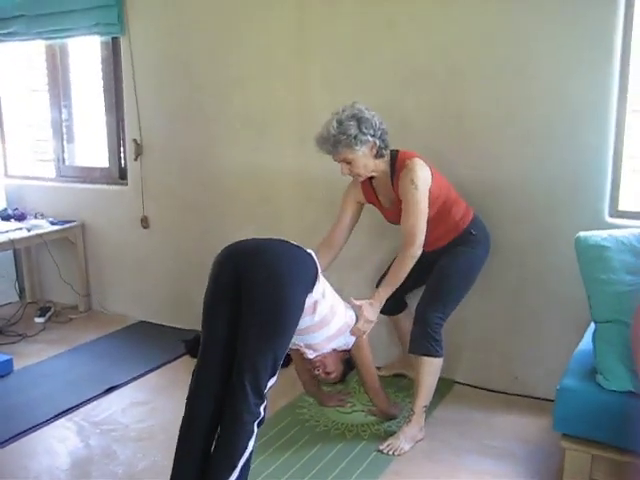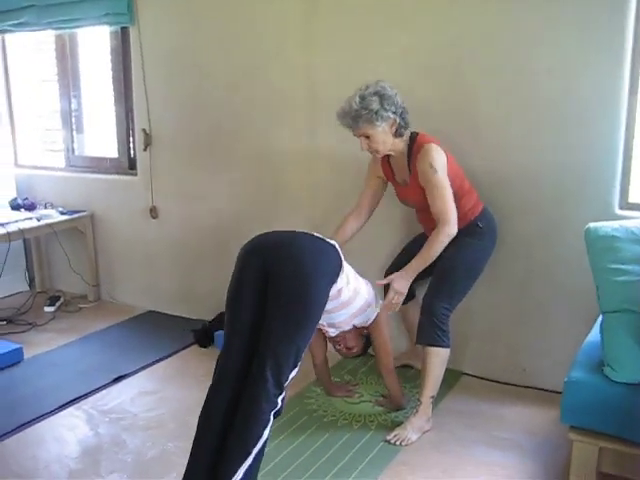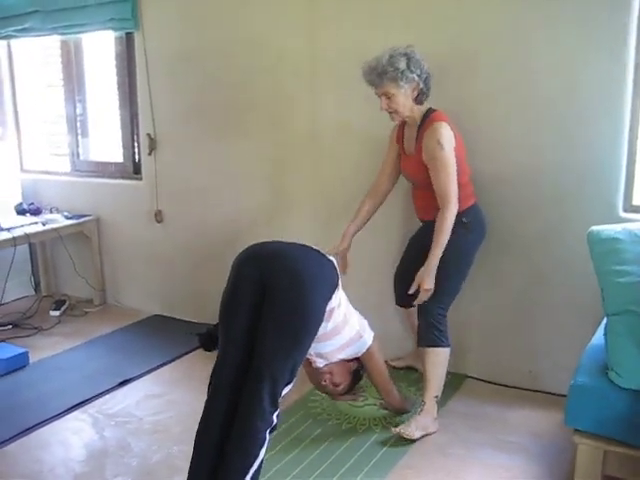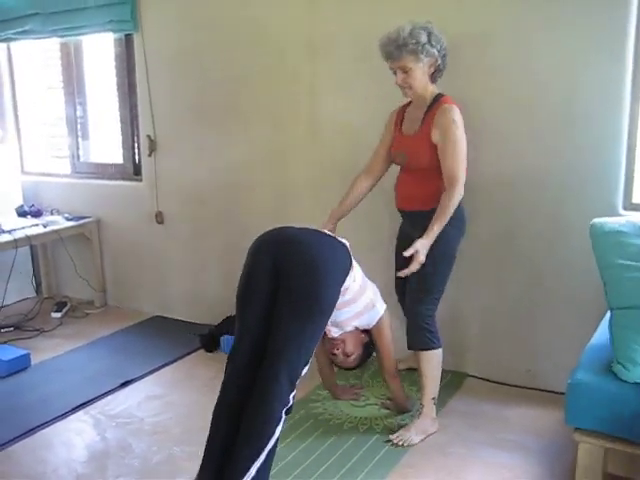
dt=0.5s
person 1, frame 1
left shoulder: (411, 171)
right shoulder: (360, 186)
left elbow: (412, 248)
right elbow: (334, 241)
left wrist: (374, 304)
left hip: (465, 241)
right hip: (430, 244)
left knee: (428, 318)
right knee: (388, 293)
left ankle: (416, 424)
right ankle: (410, 361)
person 1, frame 2
left shoulder: (428, 155)
right shoulder: (381, 163)
left elbow: (448, 226)
right elbow: (359, 214)
left wrist: (408, 276)
left hip: (471, 231)
right hip: (438, 230)
left knee: (435, 308)
right knee: (393, 279)
left ankle: (423, 415)
right ankle: (418, 352)
person 1, frame 3
left shoulder: (437, 132)
right shoulder: (399, 133)
left elbow: (449, 206)
right elbow: (378, 191)
left wrist: (432, 266)
right wrist: (346, 239)
left hip: (460, 225)
right hip: (432, 223)
left knee: (432, 309)
right knee: (403, 285)
left ankle: (428, 414)
right ankle: (421, 354)
person 1, frame 4
left shoulder: (447, 114)
right shoulder: (399, 116)
left elbow: (456, 186)
right elbow: (371, 173)
left wrist: (428, 240)
right wrist: (334, 218)
left hip: (439, 222)
right hip: (410, 219)
left knee: (421, 309)
right knee: (406, 296)
left ankle: (428, 416)
right ankle: (420, 357)
person 2, frame 1
right shoulder: (347, 325)
left elbow: (304, 366)
right elbow: (372, 382)
left wrist: (322, 396)
right wrist: (387, 410)
right hip: (284, 270)
left knee: (208, 384)
right knee: (248, 396)
person 2, frame 2
right shoulder: (365, 302)
left elbow: (317, 354)
right elbow: (386, 365)
left wrist: (330, 386)
right wrist: (396, 400)
left hip: (258, 249)
right hip: (308, 263)
left knee: (231, 372)
right knee: (267, 384)
person 2, frame 3
right shoulder: (356, 334)
left elbow: (312, 368)
right elbow: (387, 389)
left wrist: (335, 395)
right wrist: (401, 406)
left hip: (252, 260)
right hip: (306, 276)
left knee: (225, 387)
right knee: (261, 401)
person 2, frame 4
right shoulder: (370, 305)
left elbow: (320, 345)
right elbow: (390, 371)
left wrist: (335, 388)
right wrist: (402, 404)
left hip: (268, 244)
right hip: (320, 261)
left knee: (242, 368)
right knee: (278, 382)
